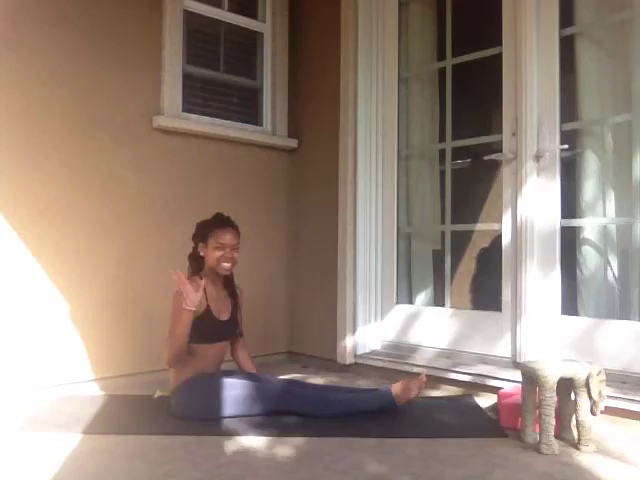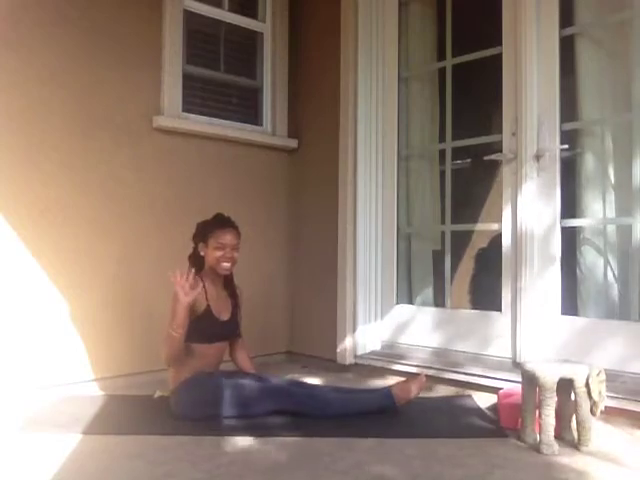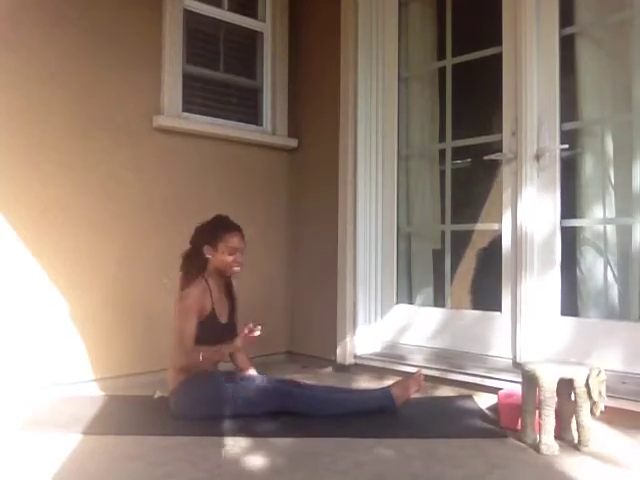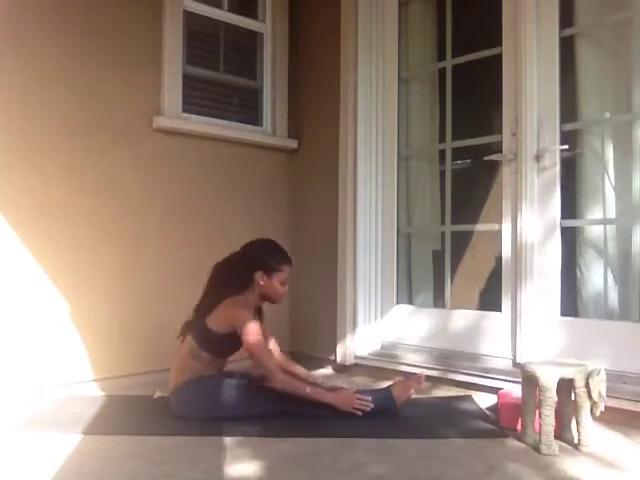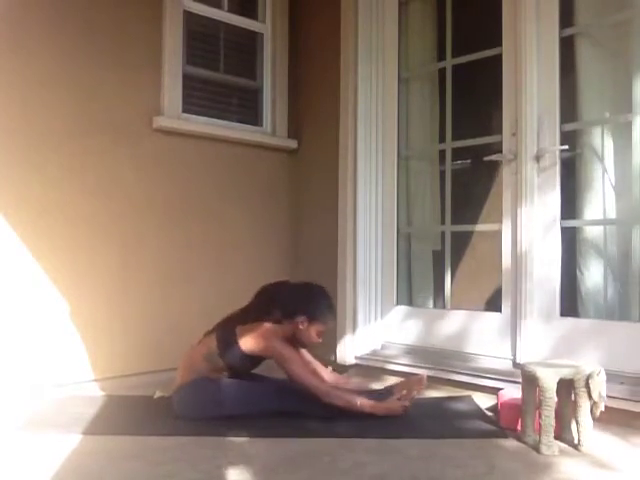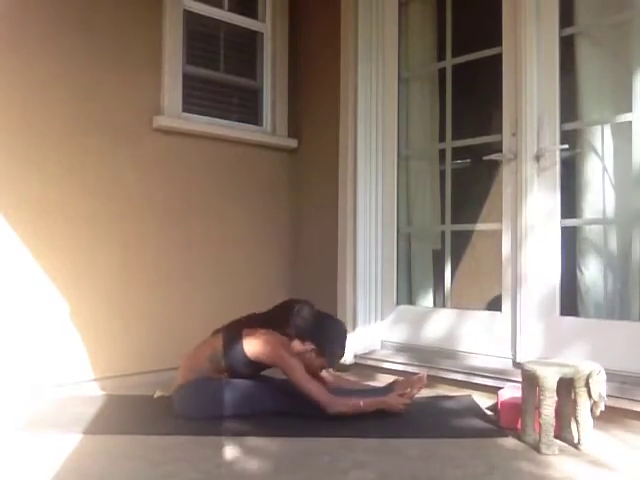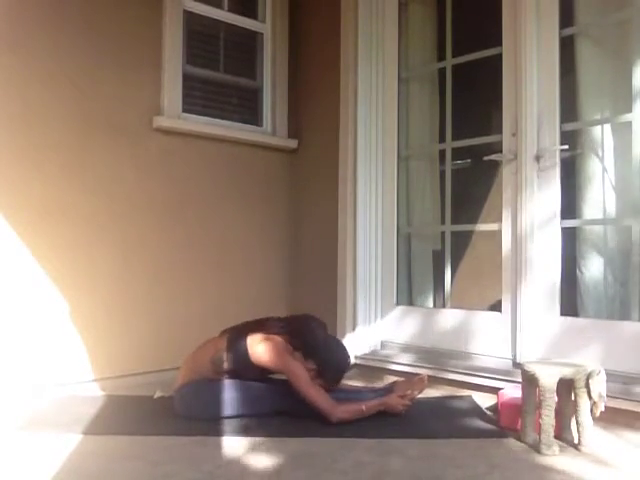
dt=0.5s
person 1, frame 1
left shoulder: (233, 293)
right shoulder: (190, 290)
right elbow: (171, 358)
left wrist: (260, 383)
right wrist: (189, 309)
left hip: (215, 381)
right hip: (191, 392)
left knee: (288, 387)
right knee: (284, 395)
left ankle: (385, 395)
right ankle: (388, 397)
person 1, frame 2
left shoulder: (233, 293)
right shoulder: (192, 290)
right elbow: (171, 358)
left wrist: (259, 384)
right wrist: (182, 306)
left hip: (212, 383)
right hip: (191, 392)
left knee: (287, 388)
right knee: (282, 394)
left ankle: (384, 395)
right ankle: (387, 398)
person 1, frame 3
left shoulder: (227, 292)
right shoulder: (196, 293)
left elbow: (236, 349)
right elbow: (181, 360)
left wrist: (258, 379)
right wrist: (230, 348)
left hip: (208, 382)
right hip: (190, 394)
left knee: (284, 386)
right knee: (282, 395)
left ankle: (384, 396)
right ankle: (386, 398)
person 1, frame 4
left shoulder: (247, 306)
right shoulder: (240, 311)
left elbow: (278, 359)
right elbow: (272, 376)
left wrist: (323, 385)
right wrist: (328, 396)
left hip: (206, 385)
right hip: (192, 394)
left knee: (288, 391)
right knee: (281, 399)
left ankle: (383, 398)
right ankle: (385, 400)
person 1, frame 5
left shoulder: (280, 330)
right shoulder: (271, 338)
left elbow: (323, 375)
right elbow: (324, 393)
left wrist: (372, 392)
right wrist: (377, 406)
left hip: (213, 383)
right hip: (194, 394)
left knee: (291, 390)
right knee: (285, 398)
left ankle: (386, 395)
person 1, frame 6
left shoulder: (290, 338)
right shoulder: (279, 349)
left elbow: (329, 380)
right elbow: (331, 405)
left wrist: (376, 390)
right wrist: (382, 402)
left hip: (212, 384)
right hip: (195, 393)
left knee: (293, 391)
right knee: (285, 398)
person 1, frame 7
left shoulder: (294, 343)
right shoulder: (284, 356)
left elbow: (327, 389)
right elbow: (334, 412)
left wrist: (379, 392)
right wrist: (383, 403)
left hip: (212, 383)
right hip: (194, 393)
left knee: (298, 393)
right knee: (286, 399)
